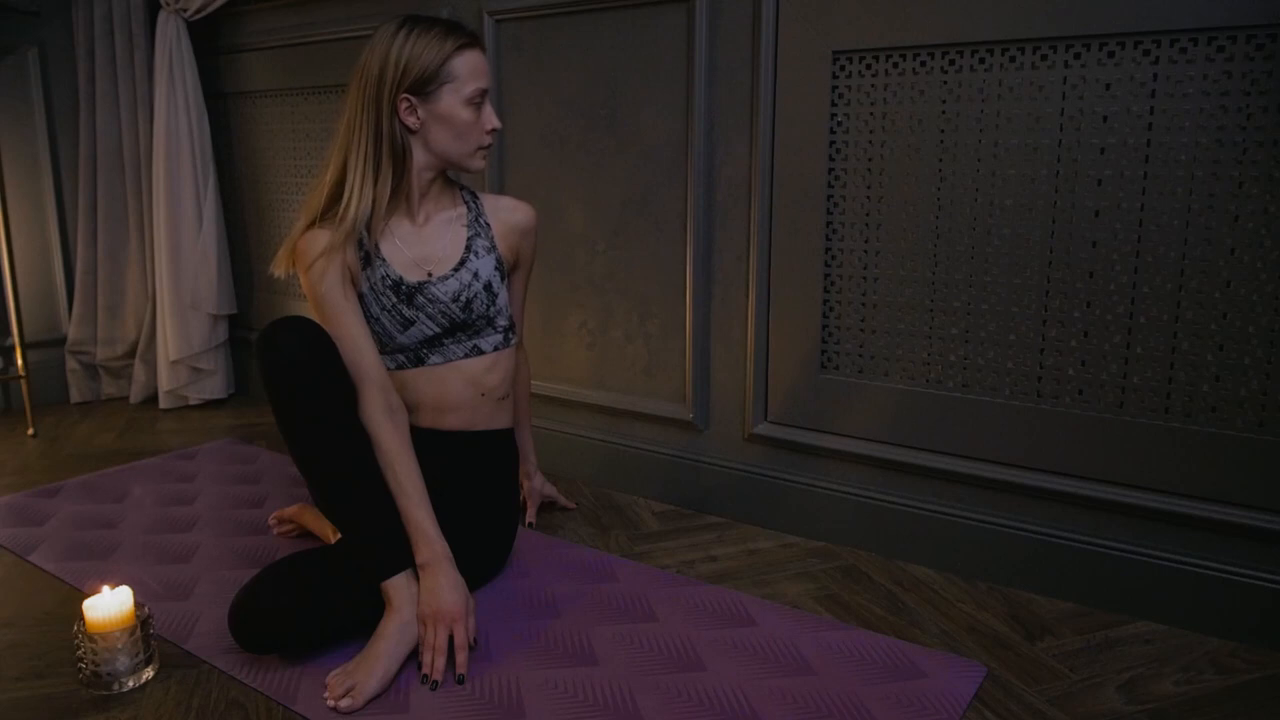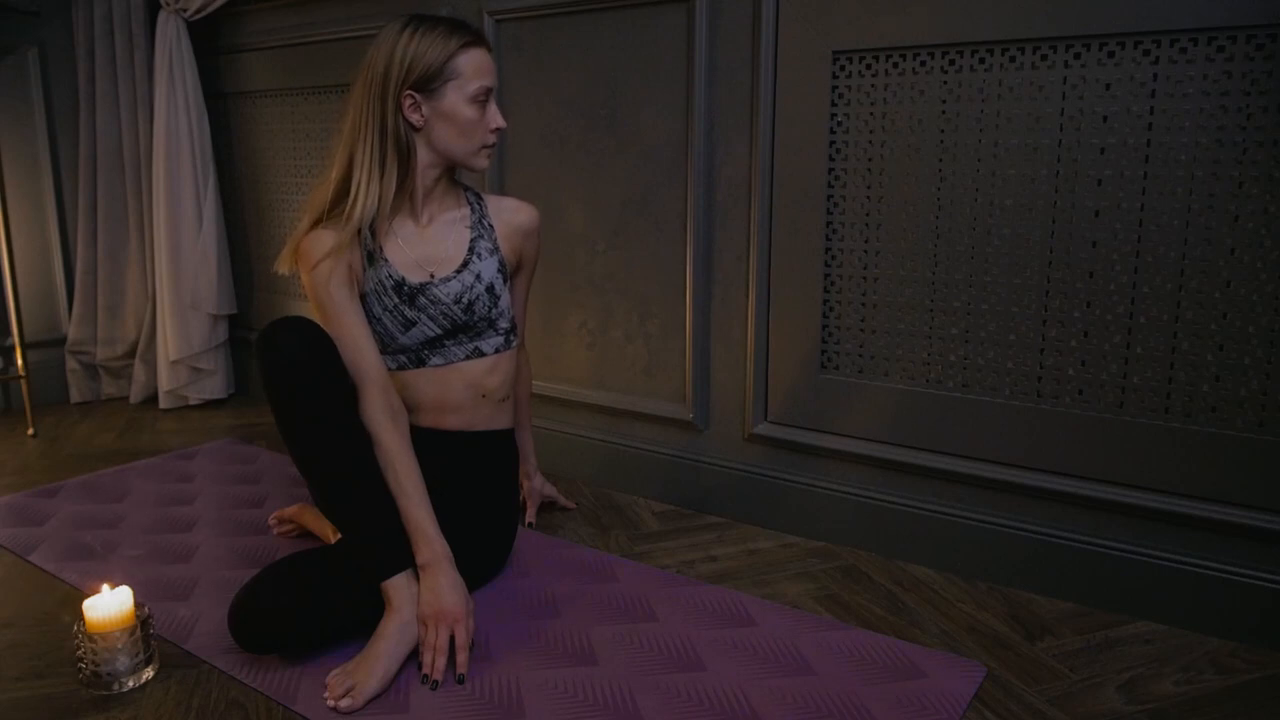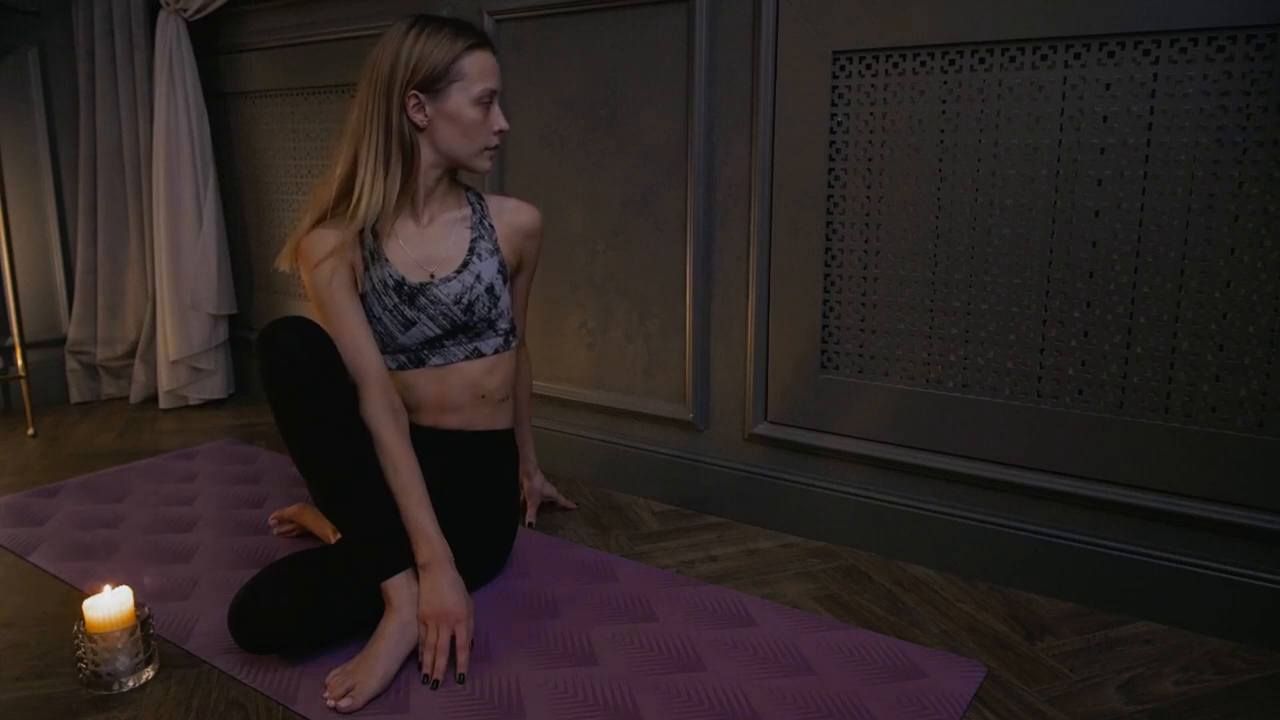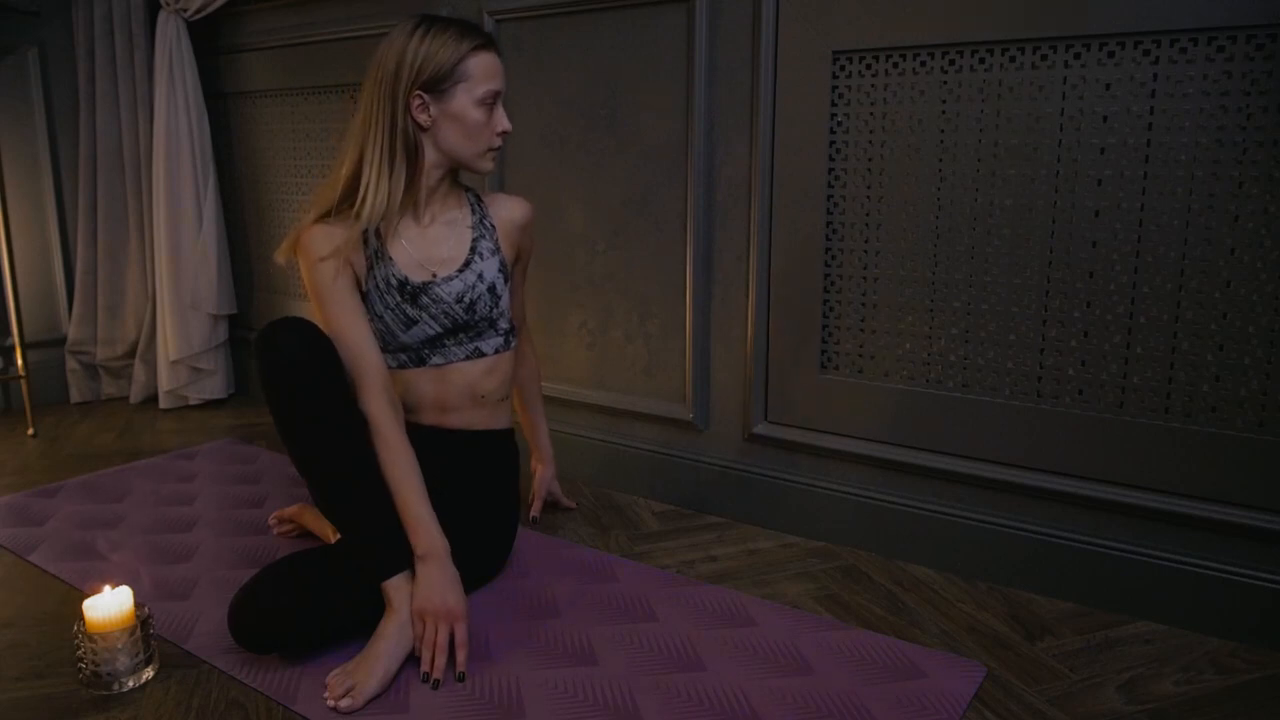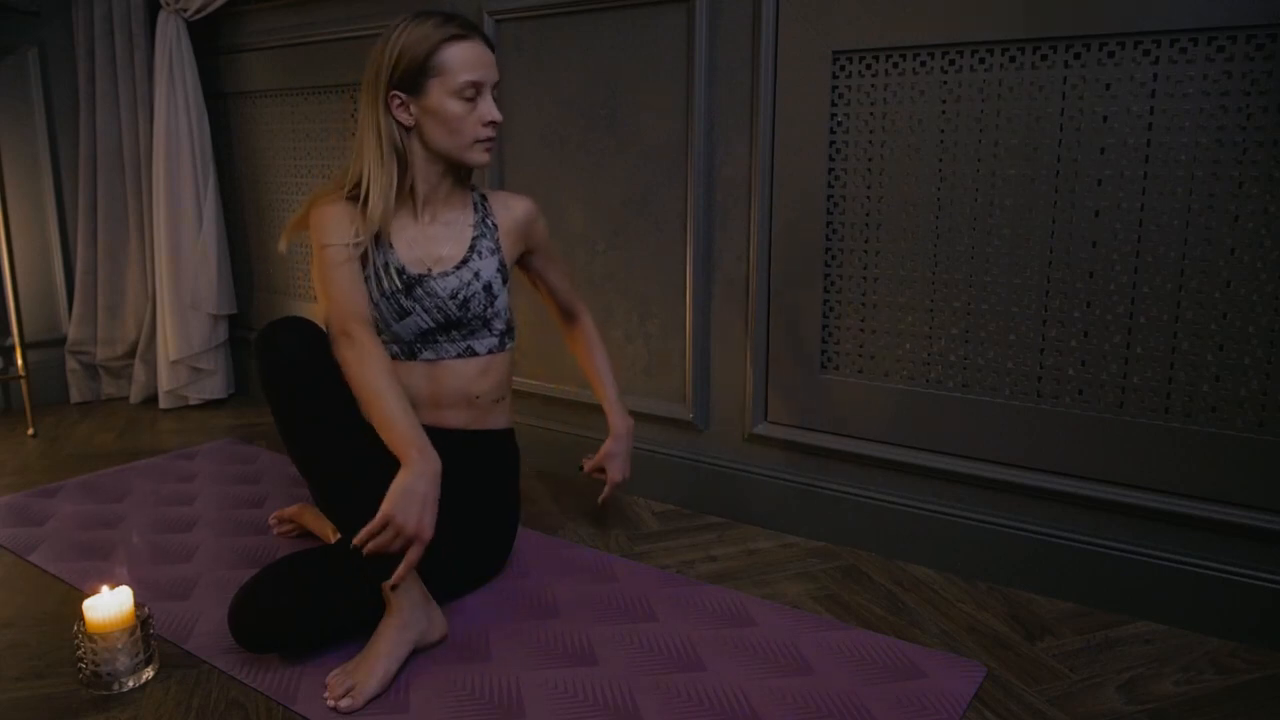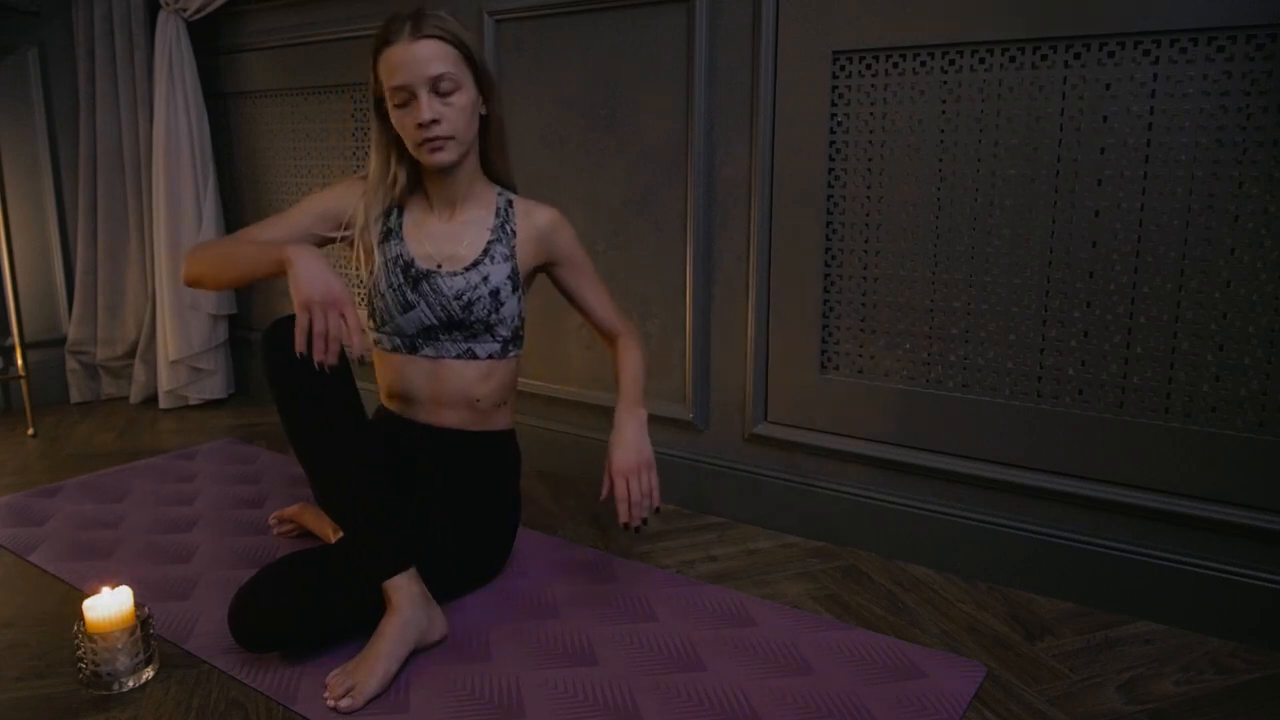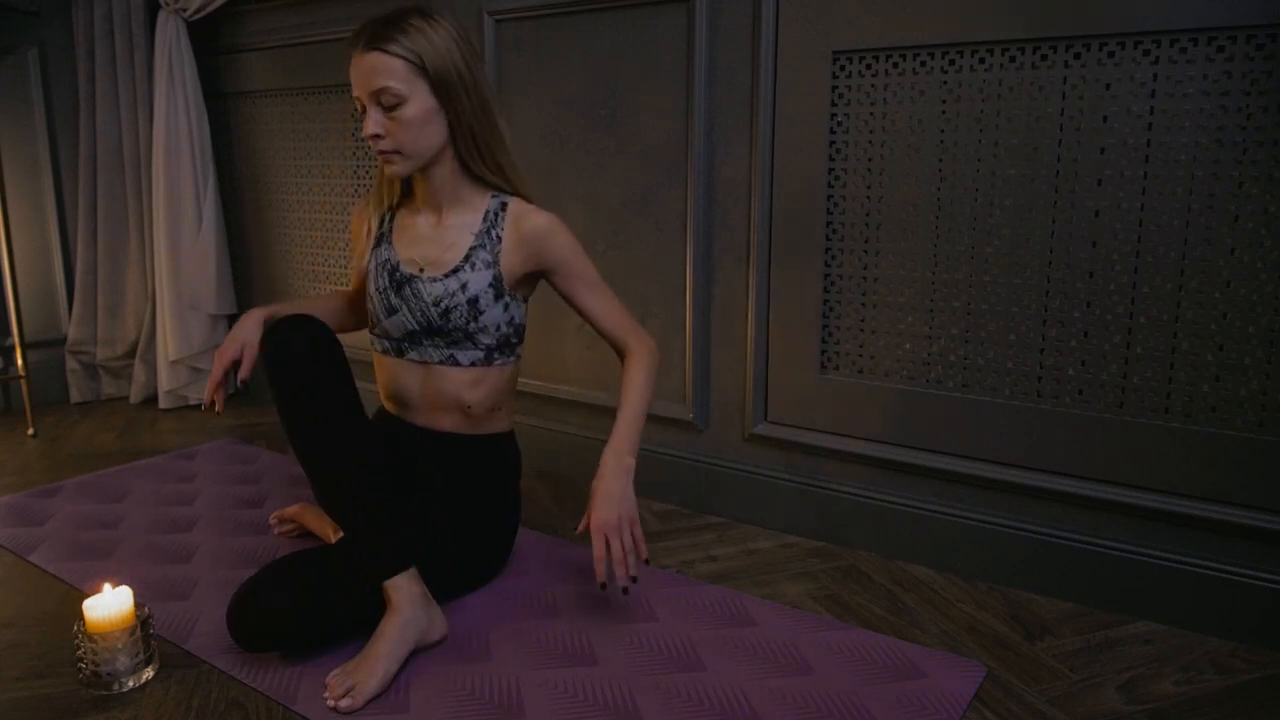
dt=0.7s
person 1, frame 1
left shoulder: (510, 223)
right shoulder: (332, 245)
right elbow: (376, 399)
left wrist: (527, 467)
right wrist: (429, 560)
left hip: (478, 486)
right hip: (392, 467)
left knee: (265, 616)
right knee: (288, 342)
left ankle: (347, 525)
right ankle: (402, 592)
person 1, frame 2
left shoulder: (514, 225)
right shoulder: (335, 245)
right elbow: (376, 400)
left wrist: (527, 466)
right wrist: (430, 561)
left hip: (478, 487)
right hip: (391, 466)
left knee: (265, 616)
right knee: (288, 342)
left ankle: (350, 526)
right ankle: (401, 587)
person 1, frame 3
left shoulder: (515, 226)
right shoulder: (336, 245)
right elbow: (377, 402)
left wrist: (527, 466)
right wrist: (430, 563)
left hip: (477, 487)
right hip: (390, 467)
left knee: (265, 617)
right knee: (288, 341)
left ankle: (347, 524)
right ankle: (402, 590)
person 1, frame 4
left shoulder: (509, 220)
right shoulder: (336, 241)
right elbow: (374, 399)
left wrist: (542, 457)
right wrist: (427, 556)
left hip: (476, 487)
right hip: (388, 467)
left knee: (263, 617)
right knee: (286, 342)
left ankle: (348, 524)
person 1, frame 5
left shoulder: (511, 218)
right shoulder: (342, 219)
left elbow: (573, 315)
right elbow: (350, 337)
left wrist: (618, 425)
right wrist: (416, 460)
left hip: (476, 483)
right hip: (391, 463)
left knee: (263, 617)
right knee: (285, 340)
left ankle: (343, 521)
right ankle: (384, 565)
person 1, frame 6
left shoulder: (533, 225)
right shoulder: (363, 206)
left elbow: (621, 335)
right elbow: (199, 263)
left wrist: (629, 419)
right wrist: (297, 256)
left hip: (475, 483)
right hip: (387, 457)
left knee: (262, 615)
right knee: (289, 338)
left ankle: (349, 525)
right ankle: (355, 520)
person 1, frame 7
left shoulder: (525, 231)
right shoulder: (374, 220)
left elbow: (638, 348)
left wrist: (616, 471)
right wrist: (265, 318)
left hip: (472, 486)
right hip: (386, 458)
left knee: (261, 616)
right knee: (295, 339)
left ankle: (349, 525)
right ankle: (371, 543)
